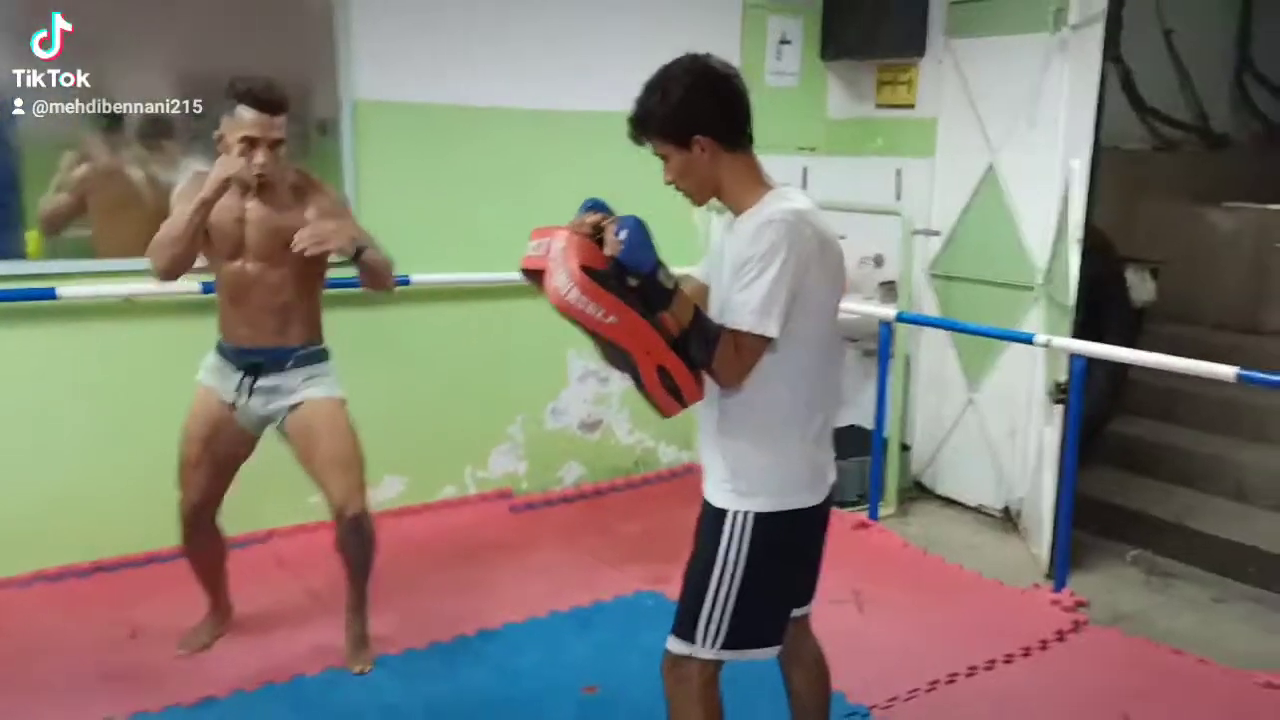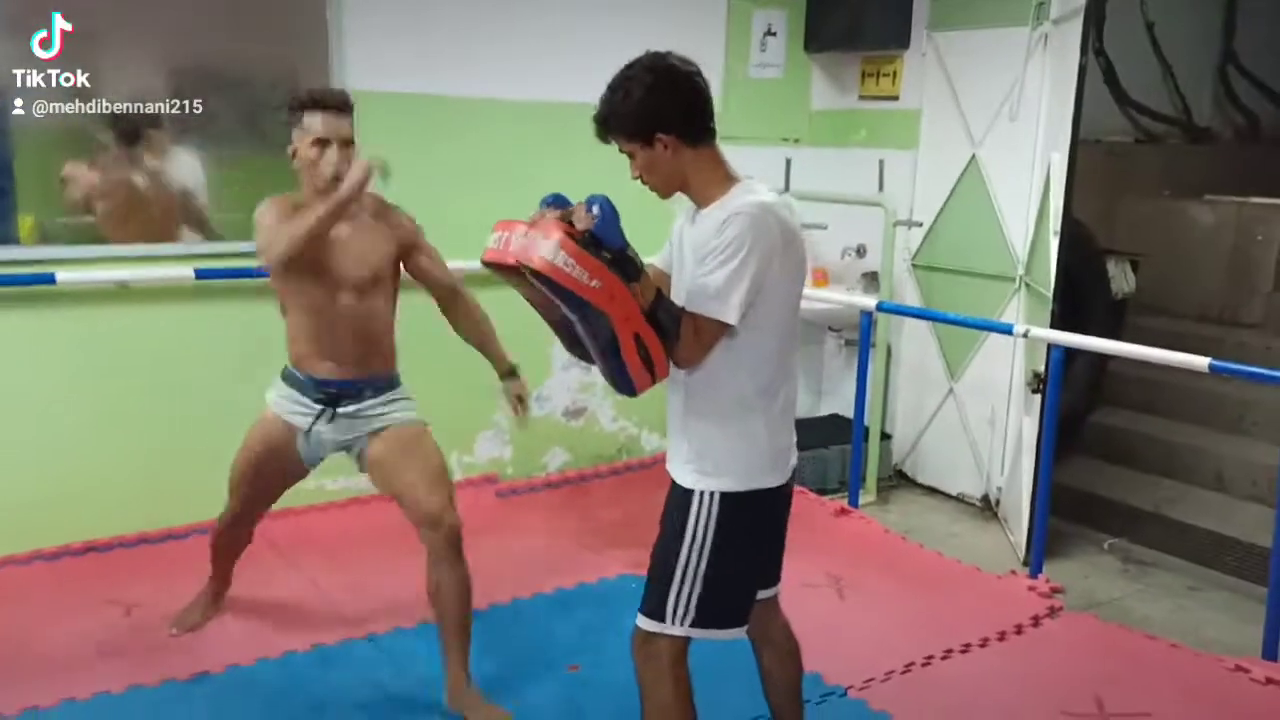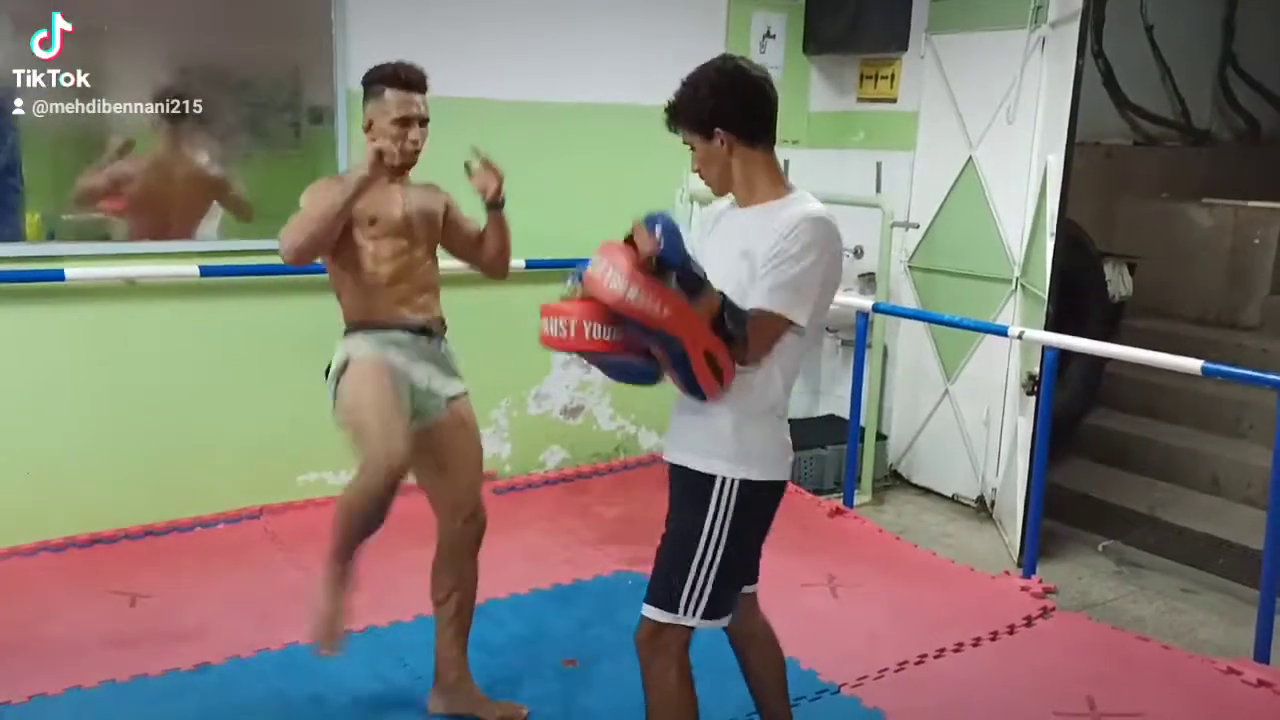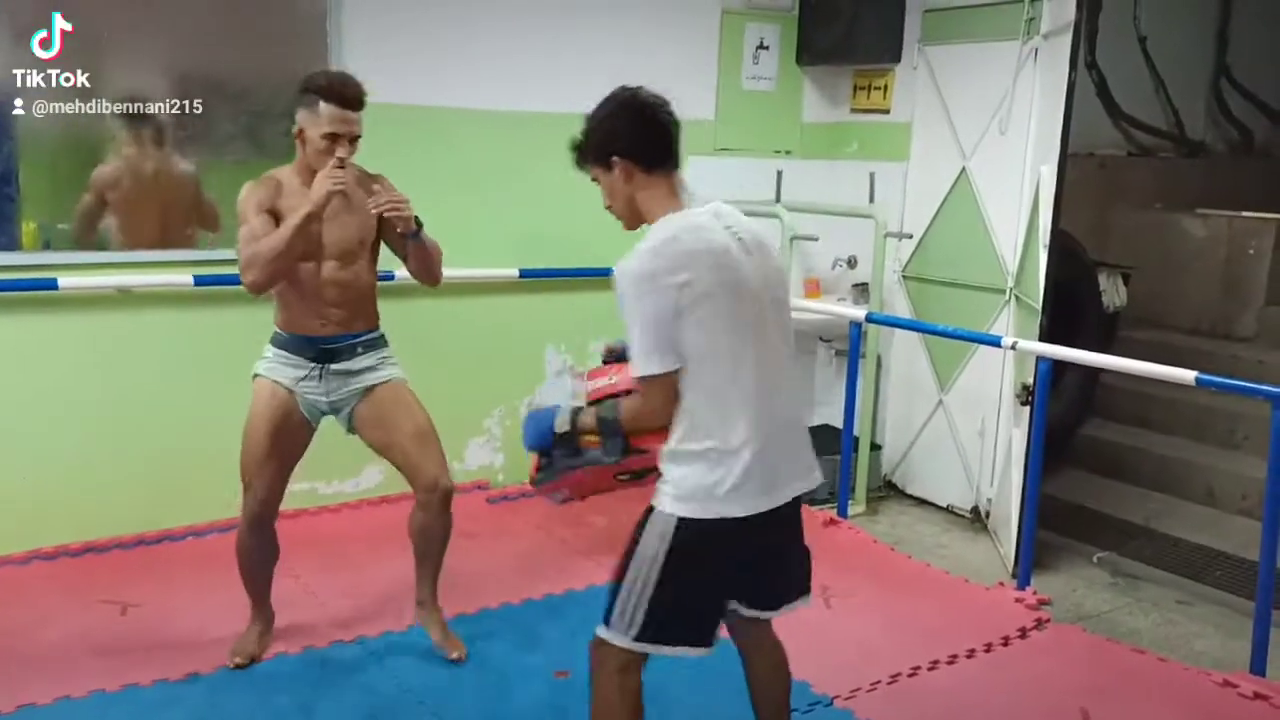
dt=0.5s
person 1, frame 1
left shoulder: (776, 229)
right shoulder: (749, 223)
left elbow: (729, 365)
right elbow: (693, 308)
left wrist: (649, 280)
right wrist: (627, 254)
left hip: (757, 490)
right hip: (793, 478)
left knee: (688, 665)
right knee: (792, 629)
person 1, frame 2
left shoulder: (746, 221)
right shoulder: (704, 214)
left elbow: (686, 347)
right elbow: (652, 296)
left wrist: (617, 259)
left hip: (723, 470)
right hip: (754, 459)
left knee: (657, 643)
right knee: (759, 610)
person 1, frame 3
left shoulder: (806, 228)
right shoulder: (723, 216)
left elbow: (750, 344)
left wrist: (681, 275)
left hip: (732, 459)
right hip: (703, 448)
left knee: (661, 634)
right knee: (735, 606)
person 1, frame 4
left shoulder: (649, 265)
right shoulder: (745, 231)
left elbow: (656, 408)
left wrist: (574, 419)
left hip: (707, 495)
right hip: (780, 478)
left knee: (616, 653)
right knee: (752, 620)
person 2, frame 1
left shoulder: (313, 198)
right shoulder: (203, 189)
left elbow: (384, 281)
right elbow: (164, 266)
left wrist: (356, 244)
right wrist: (206, 195)
left hip: (303, 374)
right hip: (230, 371)
left knee: (351, 509)
right knee: (195, 507)
left ankle: (356, 617)
right ankle: (219, 609)
person 2, frame 2
left shoulder: (388, 220)
right shoulder: (278, 211)
left elbow: (454, 297)
right elbow: (280, 254)
left wrist: (505, 368)
right wrist: (342, 194)
left hip: (379, 403)
right hip: (298, 400)
left knee: (444, 528)
right knee: (236, 519)
right ankle: (214, 593)
person 2, frame 3
left shoulder: (433, 197)
right shoulder: (329, 192)
left elbow: (494, 267)
right elbow: (295, 250)
left wrist: (494, 207)
right wrist: (362, 181)
left hip: (439, 364)
right hip: (372, 355)
left knee: (466, 522)
right knee: (386, 468)
right ankle: (338, 578)
person 2, frame 4
left shoulder: (374, 189)
right shoulder: (262, 193)
left elbow: (431, 276)
right elbow: (253, 276)
left wrist: (409, 230)
right wrist: (310, 207)
left hip: (366, 361)
right hip: (290, 363)
left knee: (436, 485)
right knee: (257, 510)
left ankle: (428, 603)
right ankle: (260, 617)
